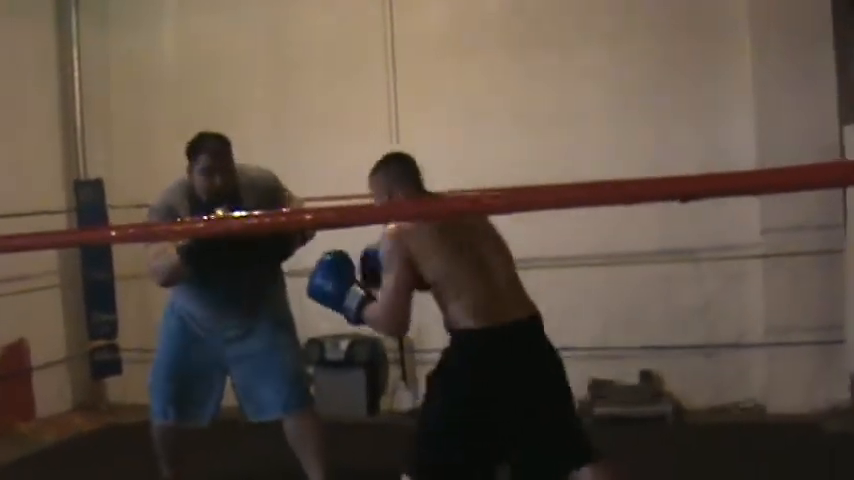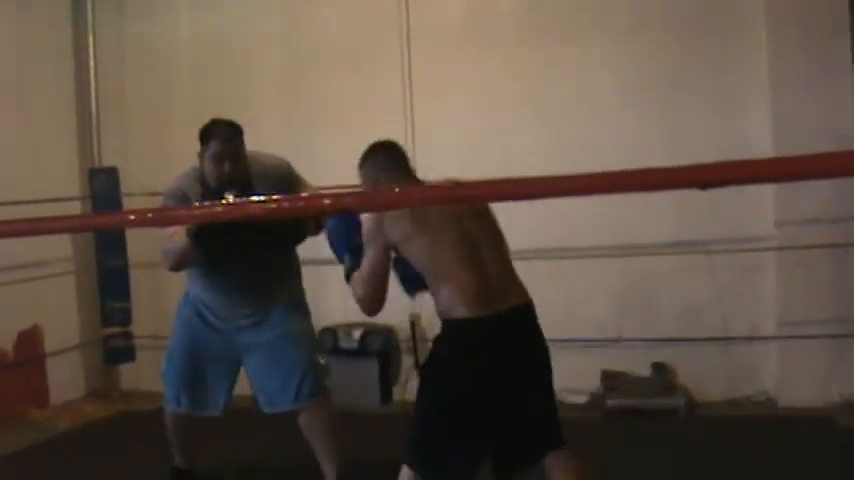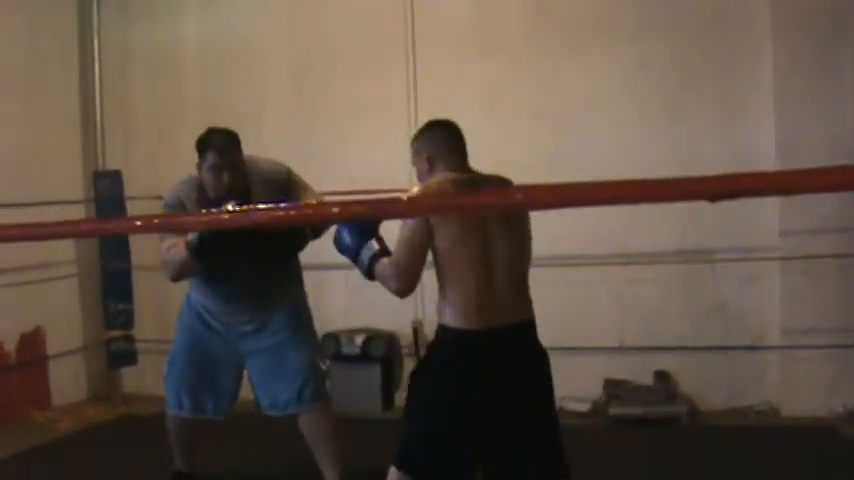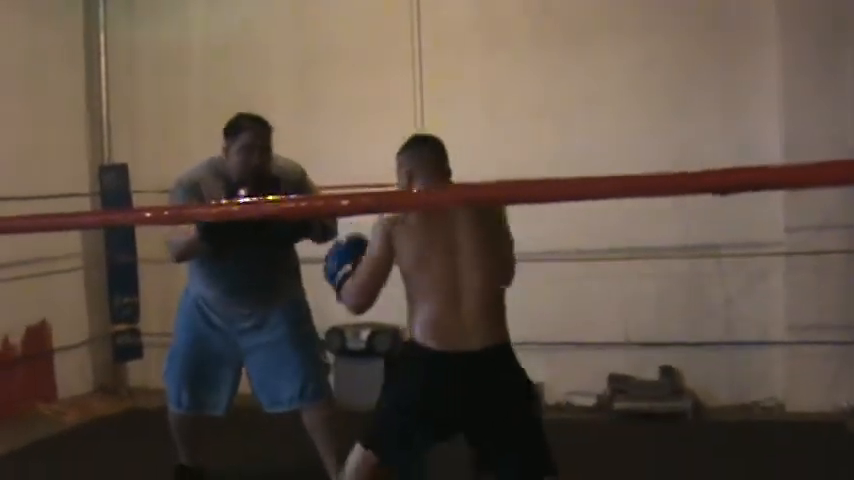
dt=0.3s
person 1, frame 1
left shoulder: (261, 183)
right shoulder: (169, 205)
right elbow: (160, 273)
left wrist: (285, 238)
right wrist: (196, 248)
left hip: (260, 316)
right hip: (193, 320)
left knee: (293, 400)
right knee: (166, 405)
person 1, frame 2
left shoulder: (274, 170)
right shoulder: (182, 191)
right elbow: (171, 257)
left wrist: (297, 223)
right wrist: (205, 229)
left hip: (275, 305)
right hip: (207, 308)
left knee: (306, 390)
right knee: (179, 391)
person 1, frame 3
left shoulder: (273, 175)
right shoulder: (180, 199)
right elbow: (172, 267)
left wrist: (297, 232)
right wrist: (205, 242)
left hip: (277, 309)
right hip: (209, 313)
left knee: (307, 394)
right knee: (182, 395)
person 1, frame 4
left shoulder: (288, 175)
right shoulder: (194, 183)
left elbow: (328, 226)
right elbow: (177, 249)
left wrist: (301, 223)
right wrist: (219, 223)
left hip: (276, 305)
right hip: (208, 306)
left knee: (309, 390)
right knee: (183, 392)
person 2, frame 1
left shoulder: (398, 233)
right shoulder: (466, 211)
left elbow: (393, 323)
left wrist: (350, 298)
left hip: (477, 352)
right hip: (528, 340)
person 2, frame 2
left shoulder: (383, 216)
left elbow: (369, 302)
left wrist: (352, 261)
left hip: (470, 338)
right hip: (521, 326)
right knee: (549, 448)
person 2, frame 3
left shoulder: (427, 197)
right shoulder: (507, 191)
left elbow: (400, 282)
left wrist: (365, 251)
left hip: (460, 349)
right hip: (519, 343)
person 2, frame 4
left shoulder: (395, 216)
right shoulder: (488, 205)
left elbow: (357, 301)
left wrist: (342, 273)
left hip: (429, 365)
right hip: (492, 363)
left knee: (371, 450)
